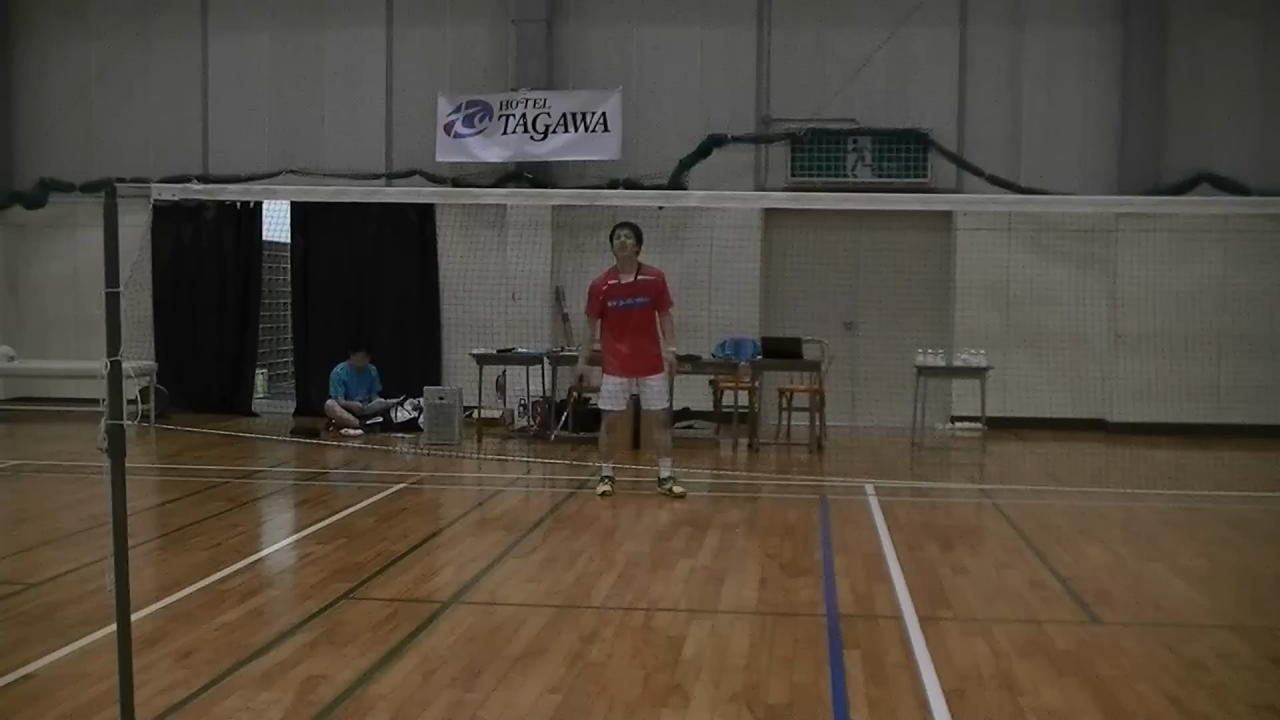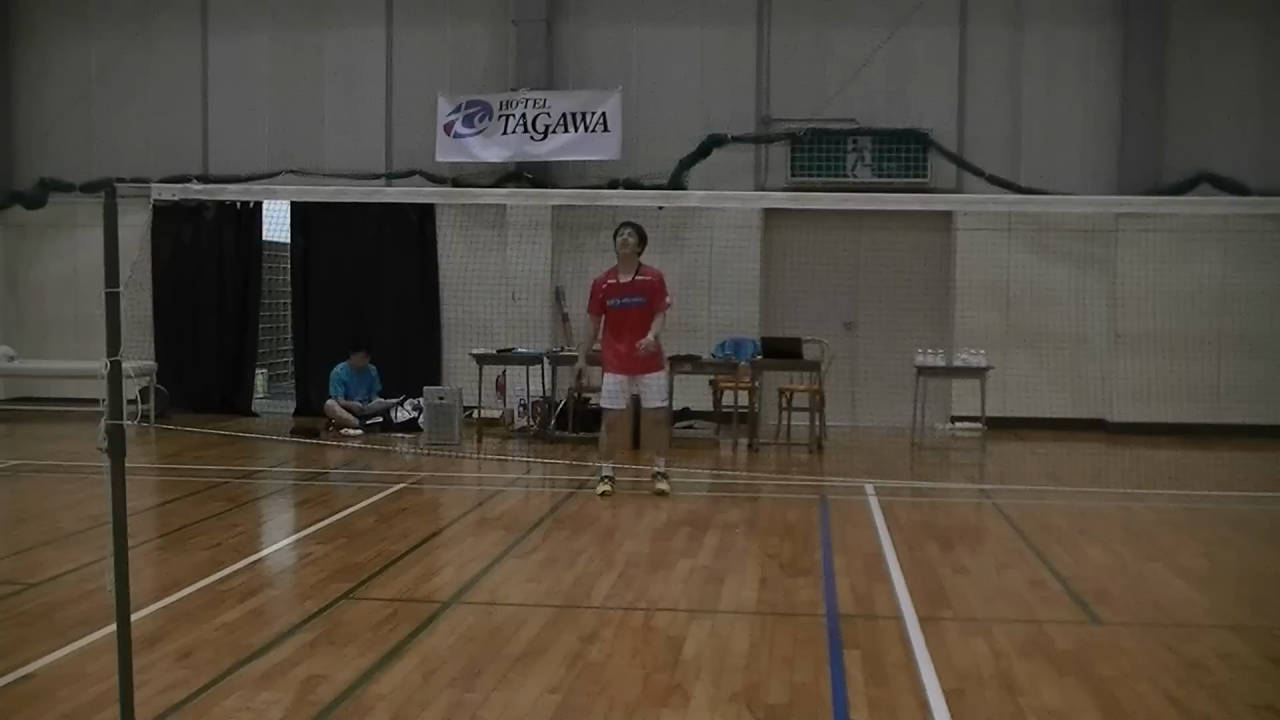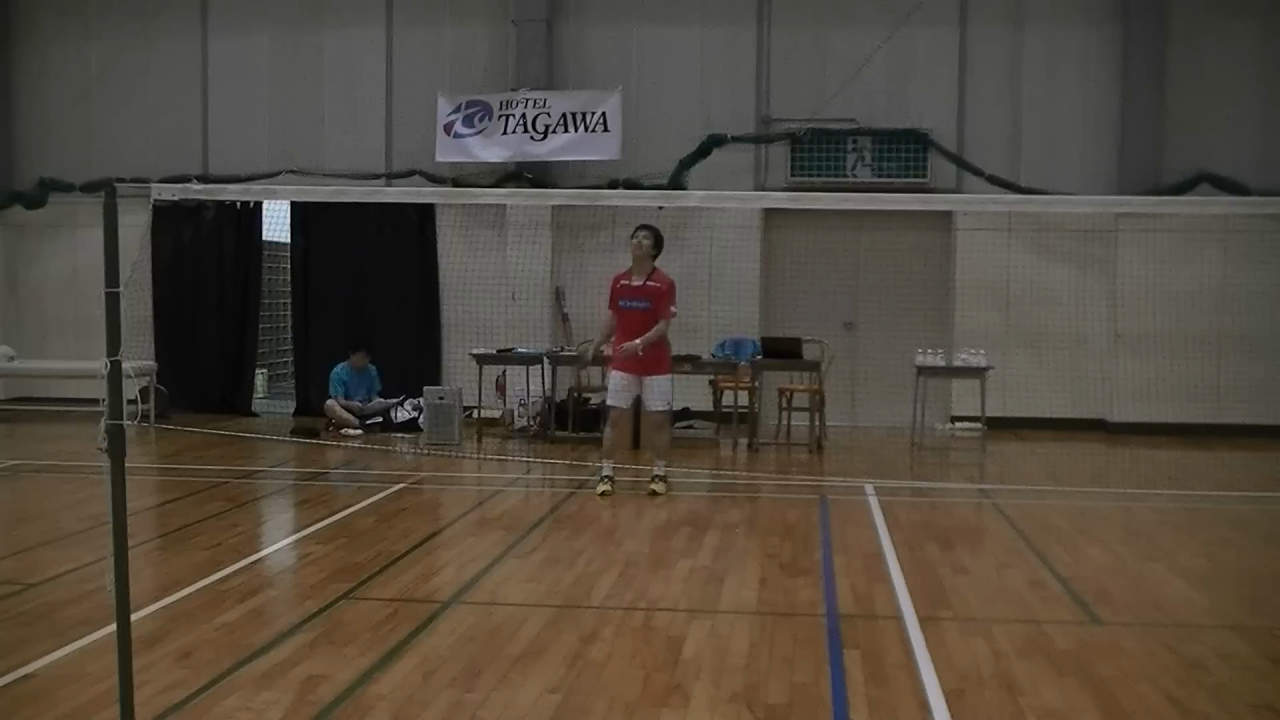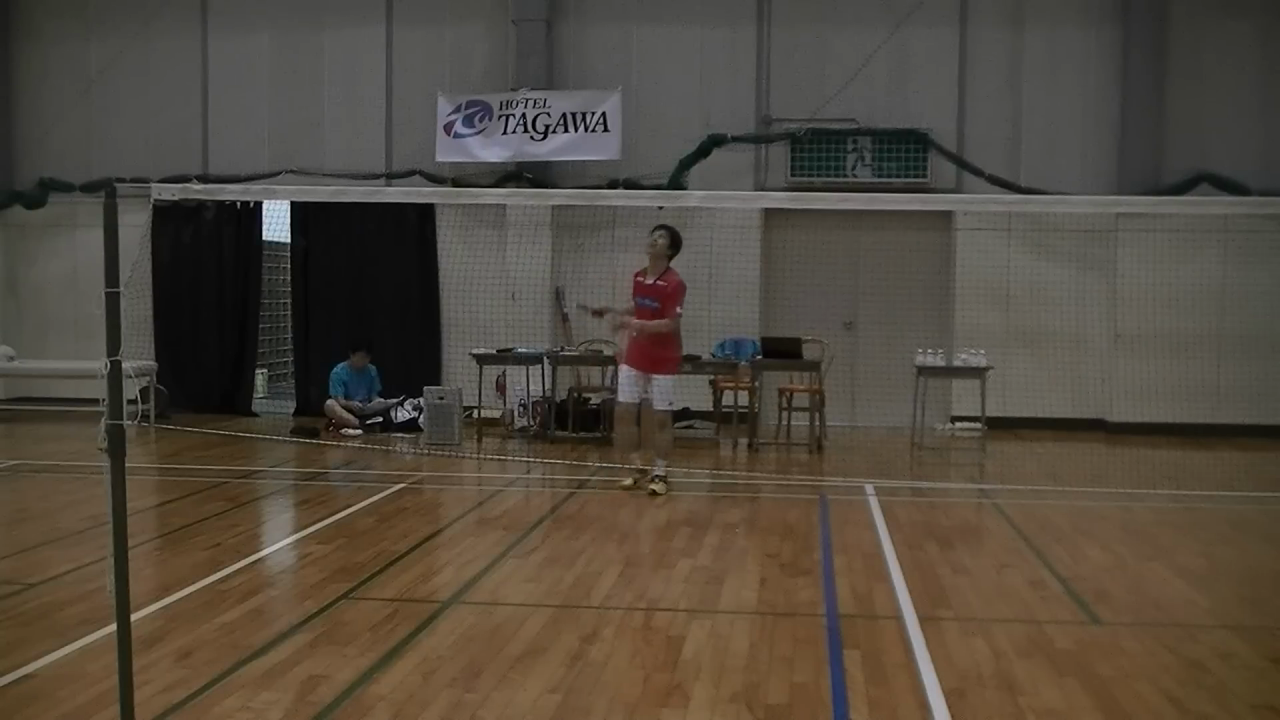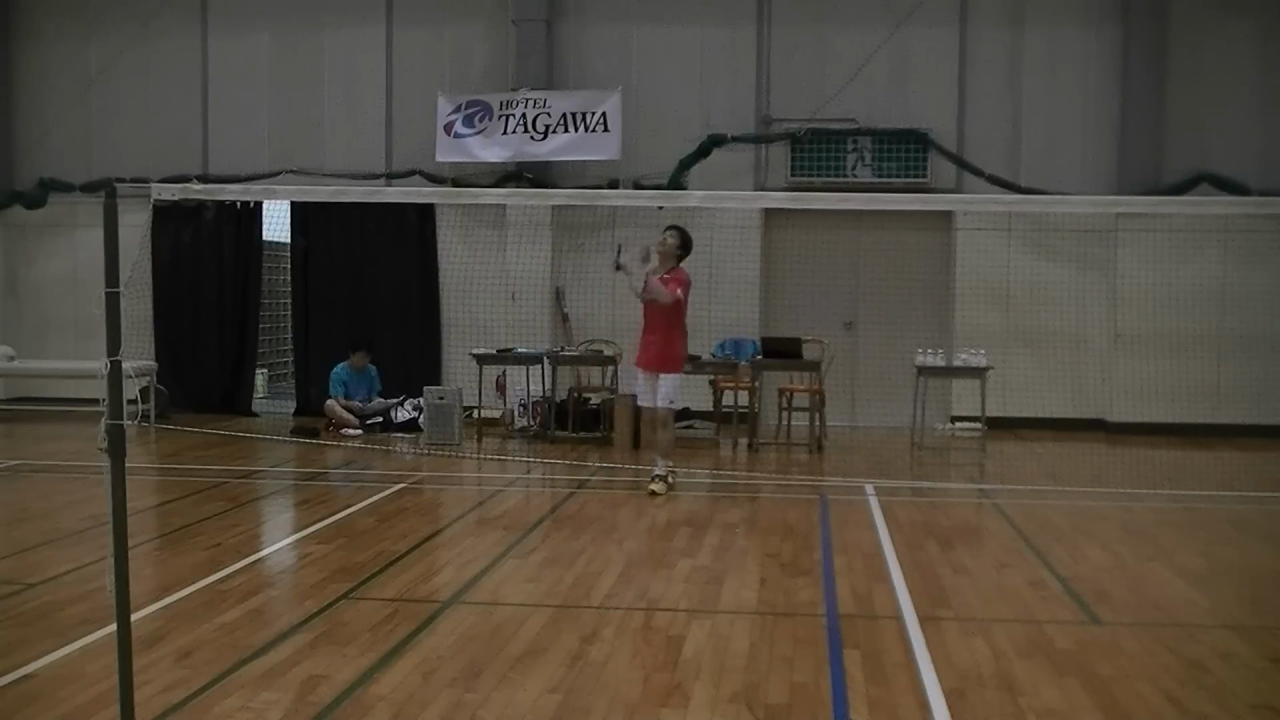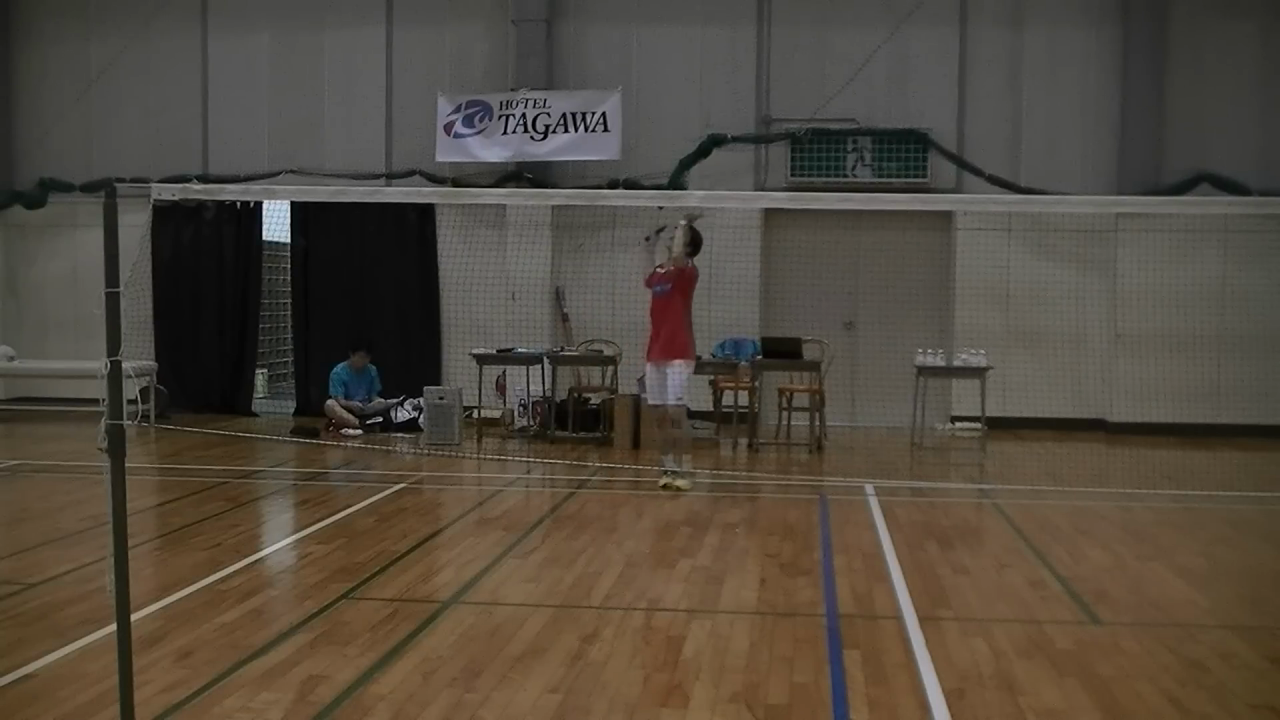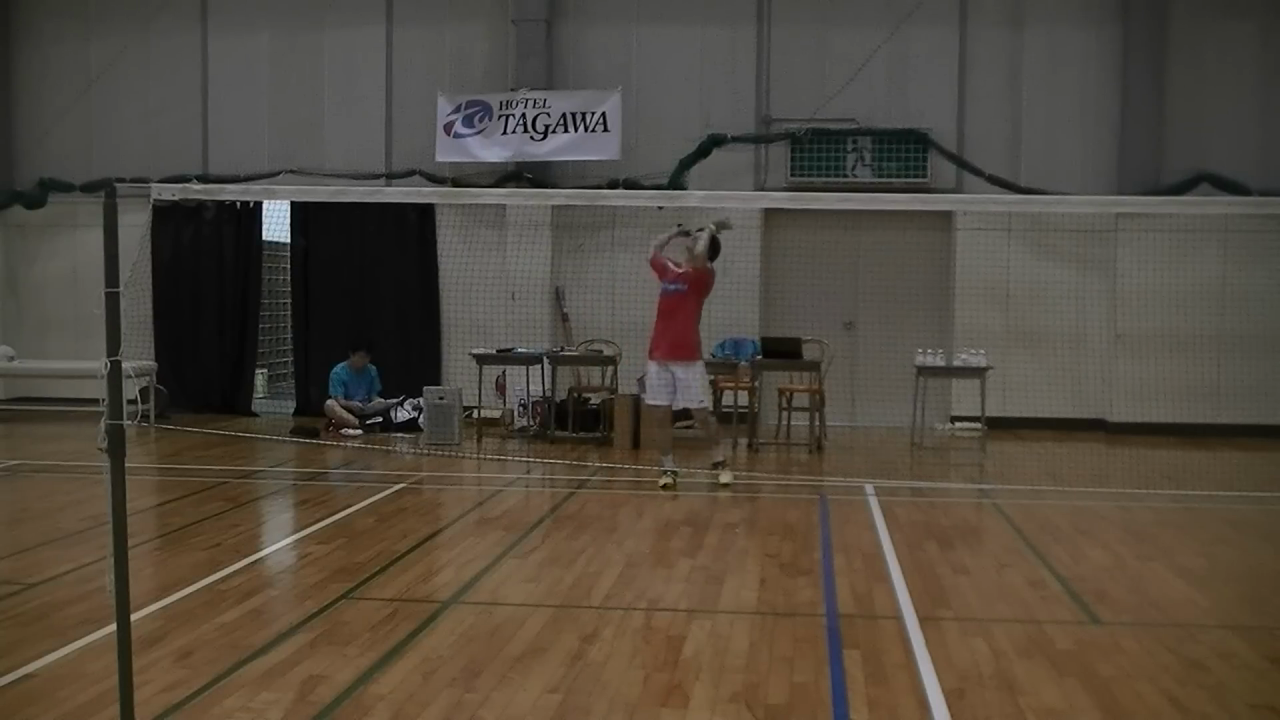
dt=0.2s
person 1, frame 1
left shoulder: (655, 278)
right shoulder: (600, 285)
left elbow: (664, 316)
right elbow: (592, 326)
left wrist: (669, 347)
right wrist: (582, 360)
left hip: (651, 363)
right hip: (616, 364)
left knee: (659, 418)
right knee: (611, 421)
left ankle: (665, 476)
right ankle: (606, 475)
person 1, frame 2
left shoulder: (654, 279)
right shoulder: (602, 283)
left elbow: (660, 316)
right elbow: (594, 323)
left wrist: (652, 337)
right wrist: (582, 357)
left hip: (650, 361)
right hip: (615, 363)
left knee: (657, 417)
right knee: (611, 420)
left ankle: (660, 471)
right ankle: (606, 474)
person 1, frame 3
left shoulder: (664, 284)
right shoulder: (619, 282)
left elbow: (664, 325)
left wrist: (639, 343)
right wrist: (595, 345)
left hip: (656, 363)
right hip: (622, 363)
left knee: (659, 420)
right knee: (615, 418)
left ankle: (659, 474)
right ankle: (606, 474)
person 1, frame 4
left shoulder: (674, 284)
right shoulder: (638, 277)
left elbow: (671, 324)
left wrist: (634, 324)
right wrist: (614, 312)
left hip: (664, 361)
right hip: (634, 358)
left knee: (661, 419)
right knee: (623, 413)
left ankle: (660, 473)
right ankle: (637, 468)
person 1, frame 5
left shoulder: (680, 278)
right shoulder: (653, 275)
left elbow: (664, 298)
left wrist: (650, 270)
right wrist: (630, 272)
left hip: (670, 359)
right hip: (647, 356)
left knee: (663, 417)
right knee: (648, 417)
left ankle: (662, 473)
right ankle: (662, 467)
person 1, frame 6
left shoulder: (687, 270)
right shoulder: (658, 271)
left elbow: (677, 256)
left wrist: (681, 226)
left hip: (679, 353)
right hip: (655, 353)
left knee: (675, 412)
right knee: (659, 415)
left ankle: (684, 469)
right ankle: (669, 467)
person 1, frame 7
left shoulder: (703, 274)
right shoulder: (669, 268)
left elbow: (699, 254)
right elbow: (654, 251)
left wrist: (710, 230)
right wrist: (676, 232)
left hip: (688, 356)
right hip: (659, 354)
left knee: (702, 414)
right knee: (661, 416)
left ankle: (720, 462)
right ankle: (668, 468)
